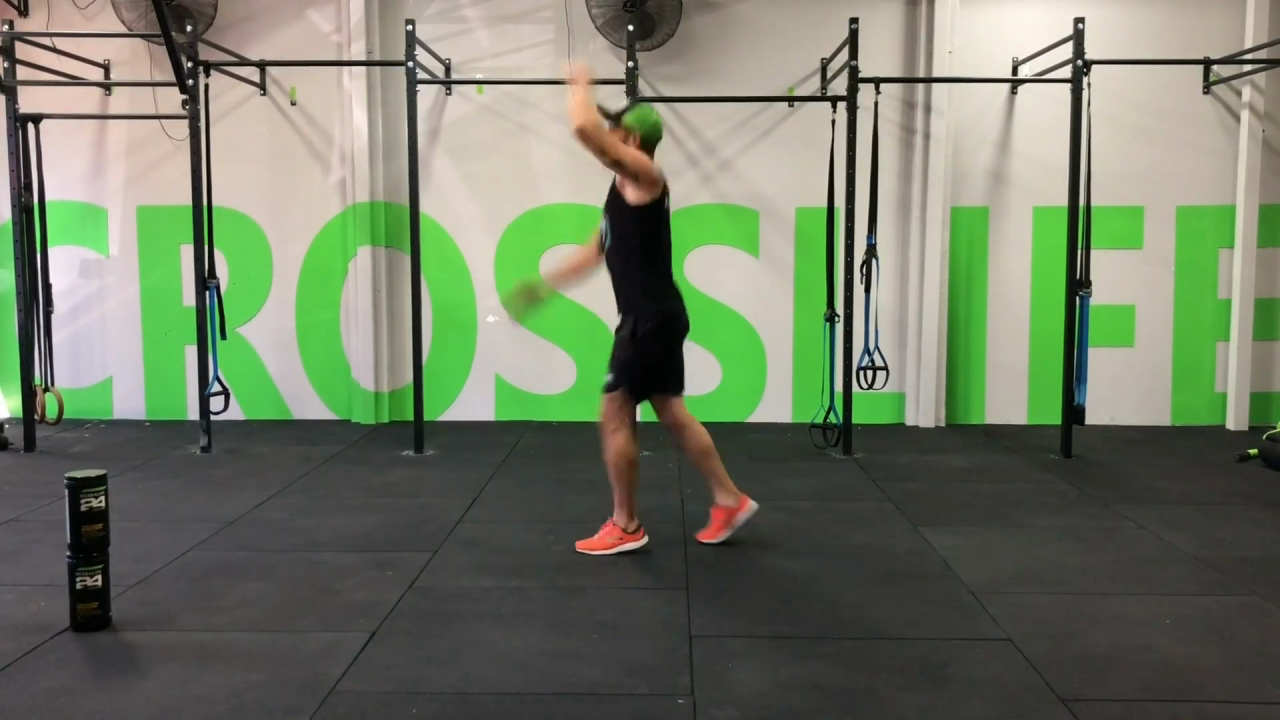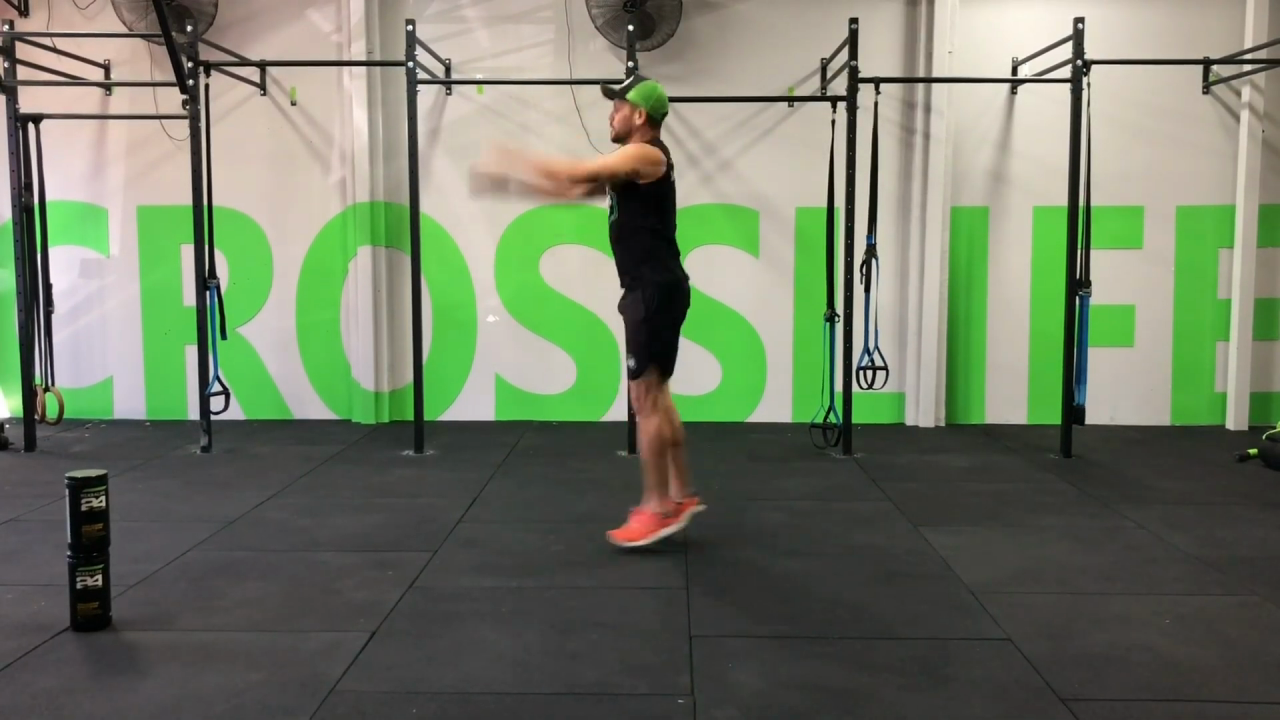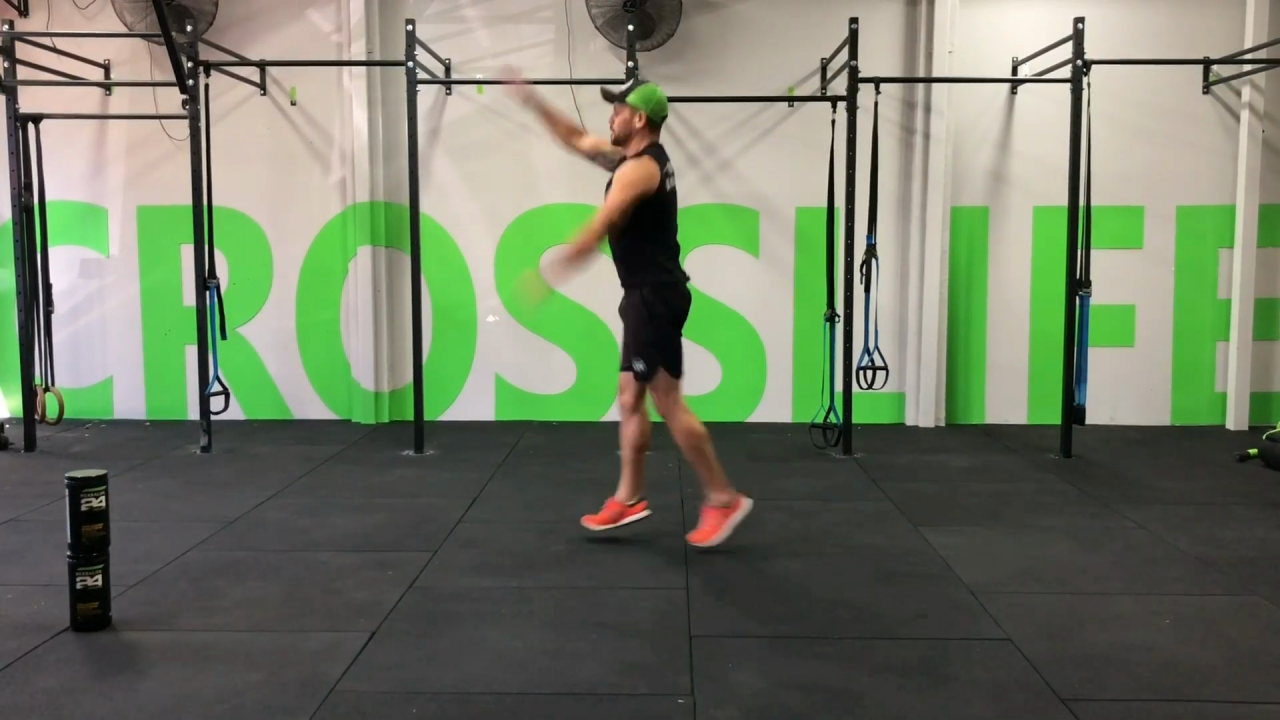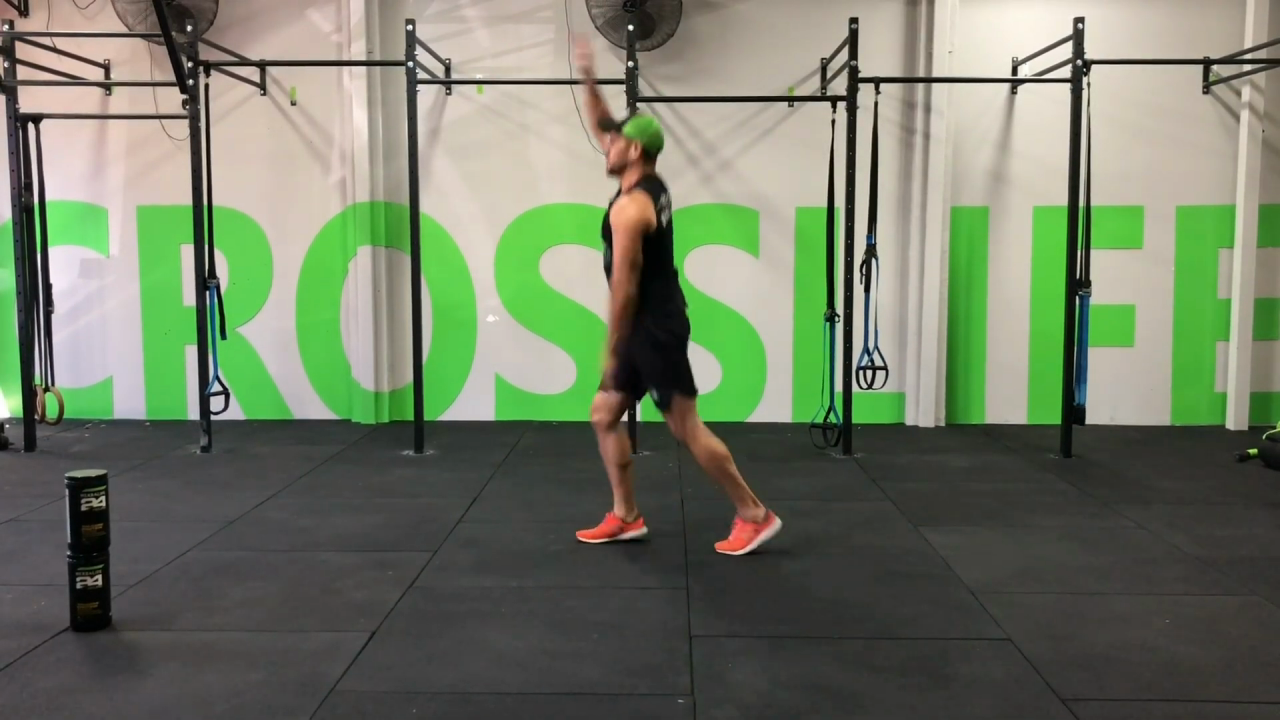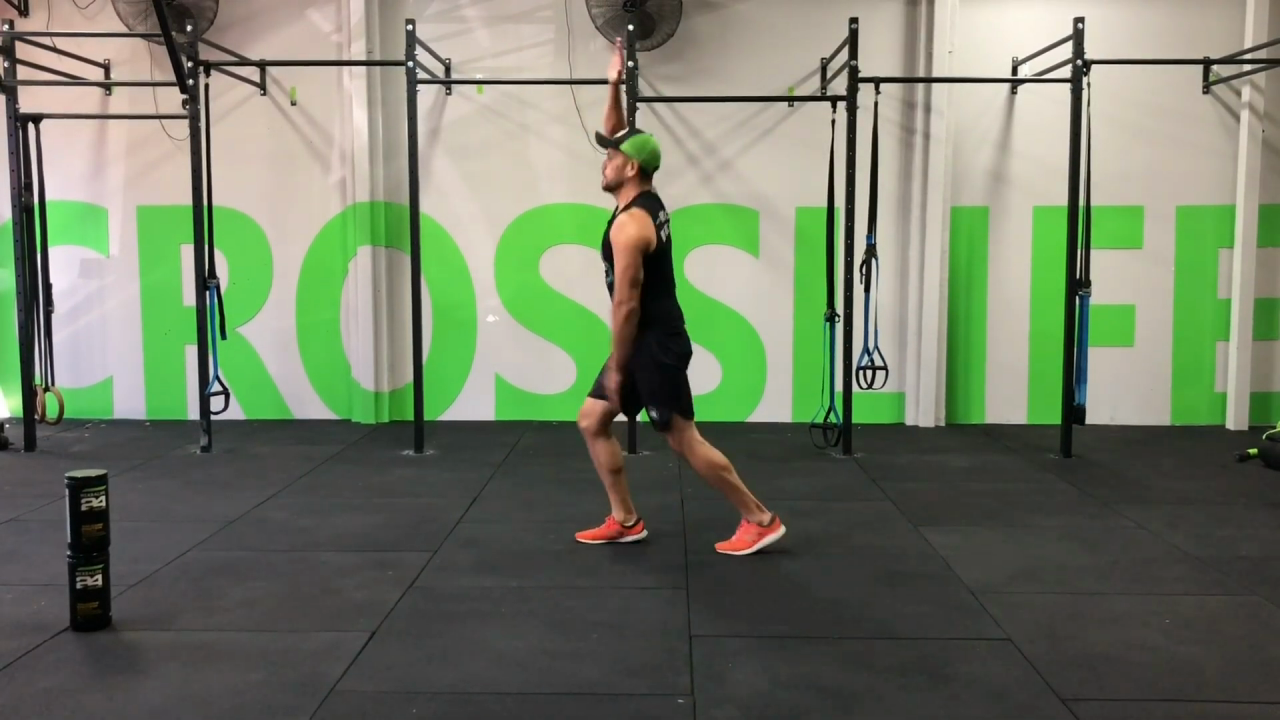
dt=0.1s
person 1, frame 1
left shoulder: (641, 176)
right shoulder: (626, 189)
left elbow: (583, 129)
right elbow: (595, 251)
left wrist: (579, 84)
right wrist: (542, 286)
left hip: (651, 321)
right hip: (648, 316)
left knee: (614, 420)
right knee: (674, 418)
left ankle: (624, 525)
right ankle: (728, 503)
person 1, frame 2
left shoulder: (644, 155)
right shoulder: (634, 163)
left elbow: (572, 172)
right elbow: (574, 187)
left wrist: (512, 165)
right wrist: (513, 174)
left hip: (656, 293)
right hip: (648, 292)
left knee: (648, 402)
right knee: (653, 401)
left ankle: (659, 507)
right ankle: (678, 494)
person 1, frame 3
left shoulder: (639, 168)
right shoulder: (641, 157)
left elbow: (596, 231)
right elbow: (579, 134)
left wrist: (549, 271)
right wrist: (531, 100)
left hip: (658, 300)
right hip: (648, 298)
left knee: (667, 404)
right knee: (631, 398)
left ankle: (722, 500)
right ankle: (628, 498)
person 1, frame 4
left shoulder: (630, 207)
right shoulder: (648, 187)
left elbow: (622, 290)
right elbow: (601, 129)
left wrist: (611, 353)
right wrist: (588, 76)
left hip: (655, 329)
right hip: (644, 331)
left knee: (686, 430)
right knee: (604, 416)
left ankle: (754, 515)
right ankle: (624, 515)
person 1, frame 5
left shoulder: (629, 224)
right shoulder: (642, 205)
left elbow: (625, 304)
right elbow: (616, 138)
left wrist: (616, 368)
right wrist: (614, 84)
left hip: (656, 347)
right hip: (642, 346)
left knee: (684, 443)
right knee: (592, 422)
left ankle: (758, 520)
right ankle: (624, 518)
